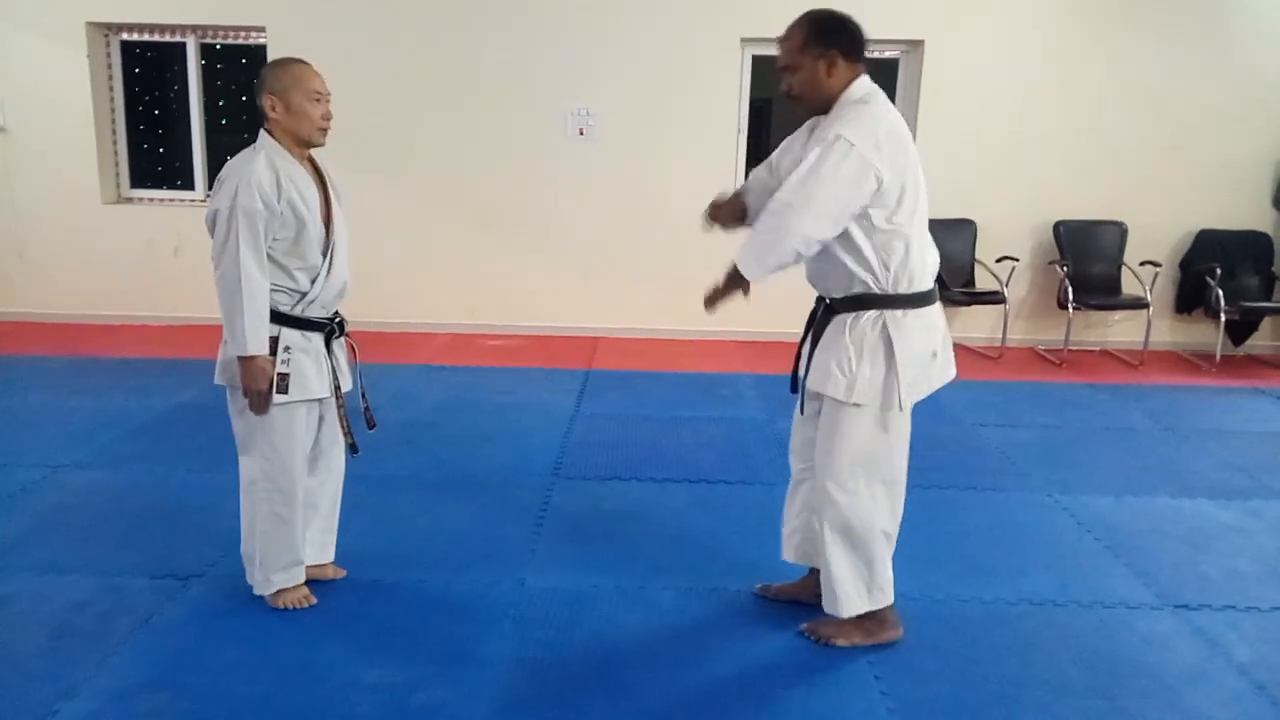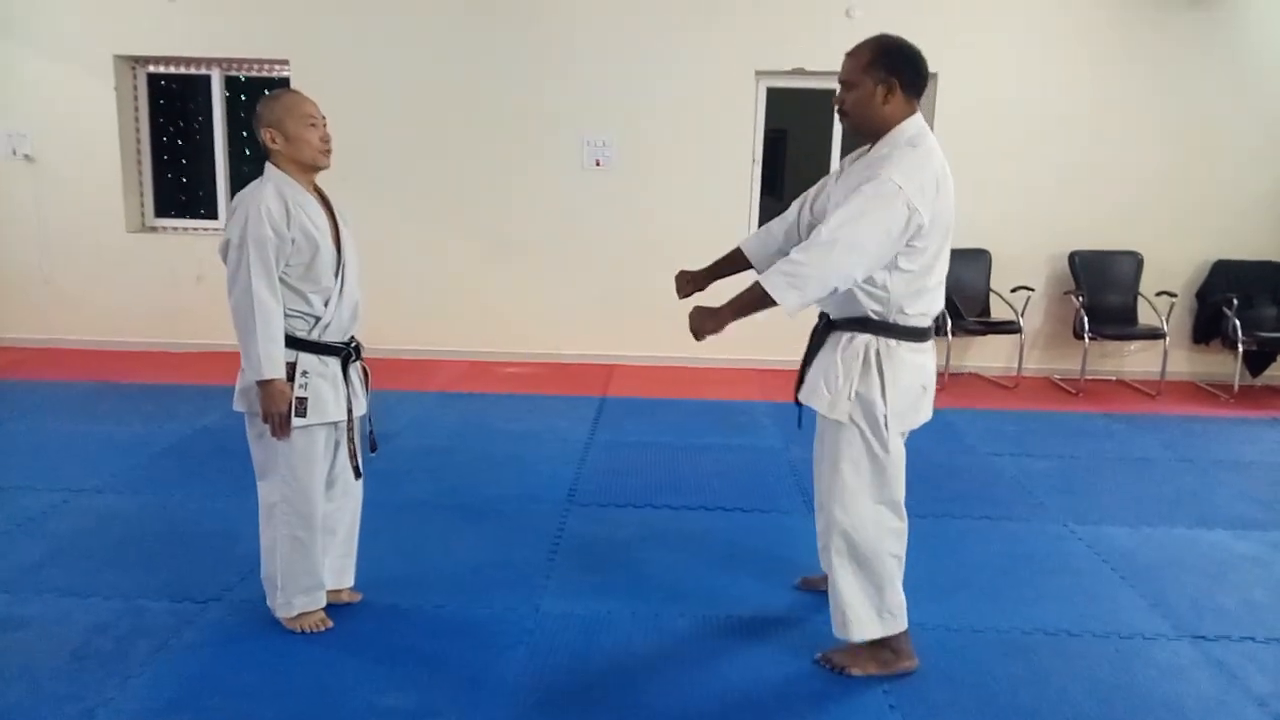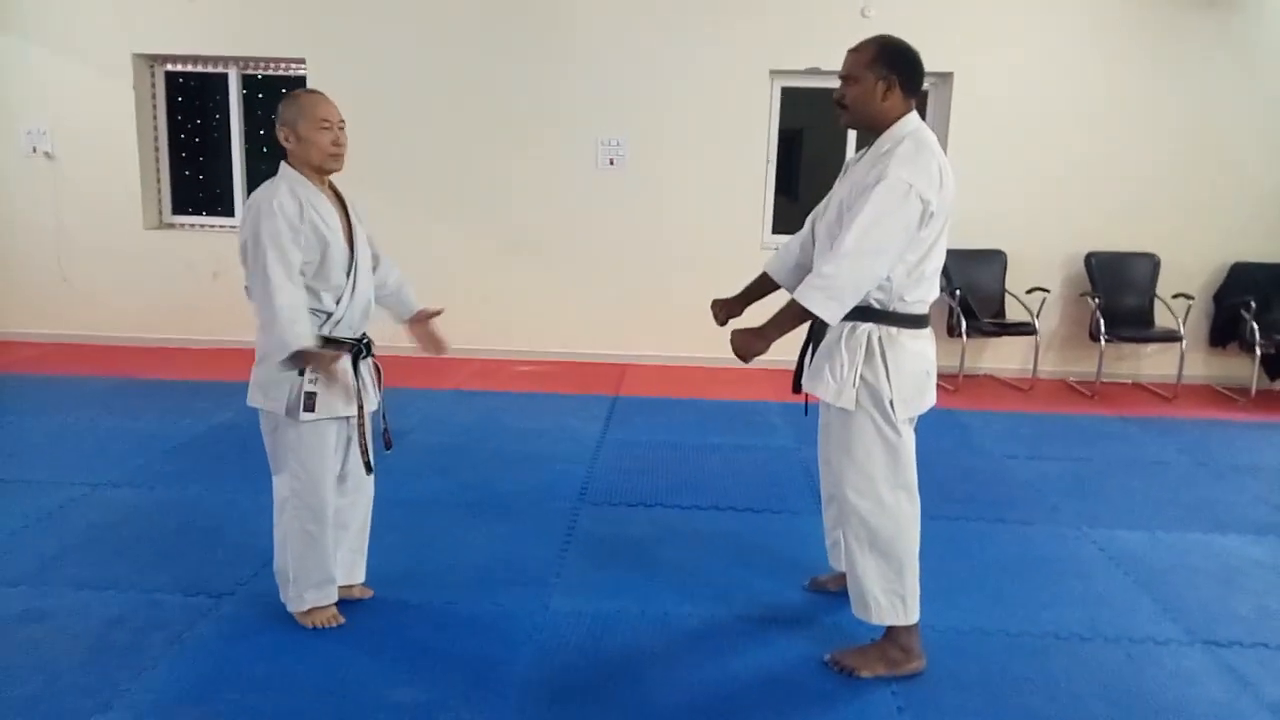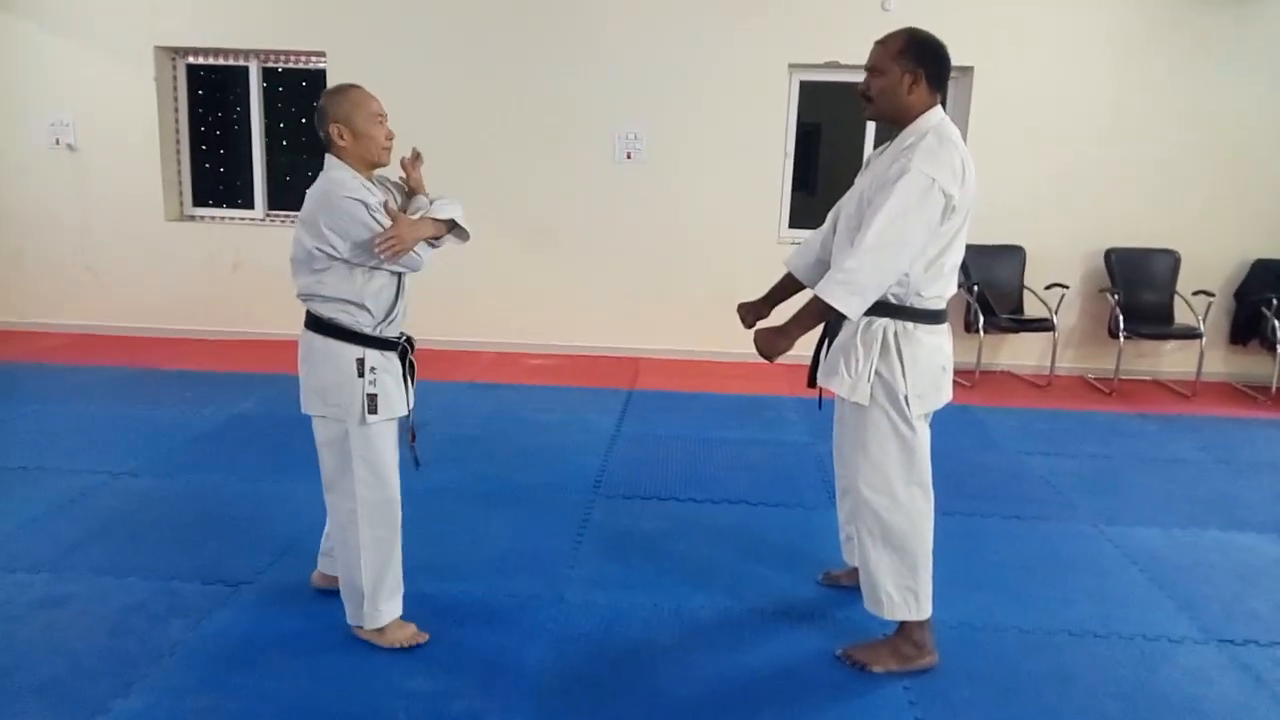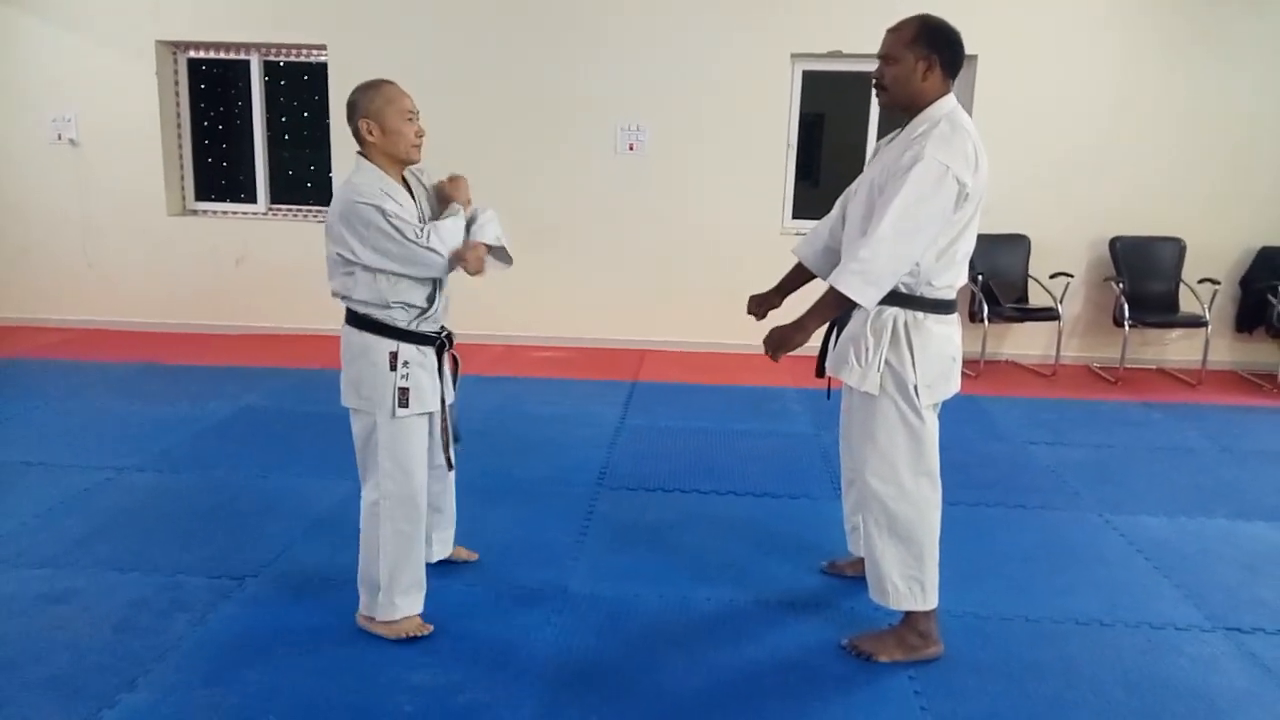
dt=0.7s
person 1, frame 1
left shoulder: (859, 133)
right shoulder: (831, 124)
left elbow: (793, 228)
right elbow: (769, 193)
left wrist: (733, 280)
right wrist: (735, 205)
left hip: (881, 332)
right hip: (851, 321)
left knee: (850, 473)
right knee: (815, 457)
left ankle: (874, 612)
right ankle: (823, 576)
person 1, frame 2
left shoulder: (905, 172)
right shoulder: (873, 159)
left elbow: (821, 260)
right elbow: (794, 226)
left wrist: (724, 314)
right wrist: (708, 274)
left hip: (875, 358)
right hip: (858, 348)
left knee: (860, 495)
right knee: (846, 484)
left ankle: (889, 641)
right ankle: (849, 575)
person 1, frame 3
left shoulder: (910, 162)
right shoulder: (876, 156)
left elbow: (850, 266)
right elbow: (811, 242)
left wrist: (765, 334)
right wrist: (740, 300)
left hip: (878, 349)
right hip: (855, 343)
left knee: (875, 485)
right knee: (847, 473)
left ankle: (901, 640)
right ankle: (854, 569)
person 1, frame 4
left shoulder: (932, 157)
right shoulder: (900, 151)
left elbow: (870, 261)
right elbow: (833, 237)
left wrist: (788, 332)
right wrist: (766, 301)
left hip: (895, 344)
right hip: (872, 337)
left knee: (890, 482)
right knee: (862, 468)
left ankle: (914, 635)
right ankle: (868, 565)
person 1, frame 5
left shoulder: (944, 146)
right shoulder: (908, 140)
left elbow: (884, 252)
right elbow: (840, 226)
left wrist: (803, 328)
right wrist: (777, 293)
left hip: (904, 334)
right hip: (878, 326)
left knee: (897, 471)
right knee: (868, 458)
left ankle: (920, 625)
right ankle: (872, 555)
person 2, frame 1
left shoulder: (313, 173)
right shoulder: (250, 175)
right elbow: (239, 271)
right wrist: (251, 357)
left hip: (320, 343)
right hip: (276, 349)
left knee: (323, 459)
right knee: (278, 468)
left ankle: (308, 555)
right ankle: (277, 575)
person 2, frame 2
left shoulder: (318, 200)
right shoulder: (261, 204)
right elbow: (255, 298)
right wrist: (270, 380)
left hip: (335, 368)
right hip: (293, 372)
left knee: (340, 483)
right knee: (294, 492)
left ankle: (327, 580)
right ankle: (294, 599)
person 2, frame 3
left shoulder: (339, 200)
right shoulder: (274, 204)
left elbow: (372, 267)
right elbow: (276, 288)
left wrist: (412, 314)
right wrist: (309, 354)
left hip: (352, 359)
right hip: (306, 367)
left knee: (354, 477)
right knee: (307, 485)
left ankle: (342, 574)
right ankle: (307, 593)
person 2, frame 4
left shoulder: (375, 187)
right shoulder: (337, 197)
left elbow: (446, 216)
right elbow: (410, 257)
left wrist: (422, 221)
right wrist: (418, 199)
left hip: (373, 354)
right hip: (348, 359)
left knee: (364, 479)
right knee: (368, 489)
left ankle: (335, 565)
right ankle: (374, 613)
person 2, frame 5
left shoulder: (412, 183)
right shoulder: (361, 200)
left elbow: (478, 217)
right elbow: (431, 254)
left wrist: (478, 246)
right wrist: (456, 208)
left hip: (421, 349)
right hip: (385, 356)
left knee: (434, 459)
right knee: (397, 481)
left ankle: (434, 543)
right ankle: (383, 607)
